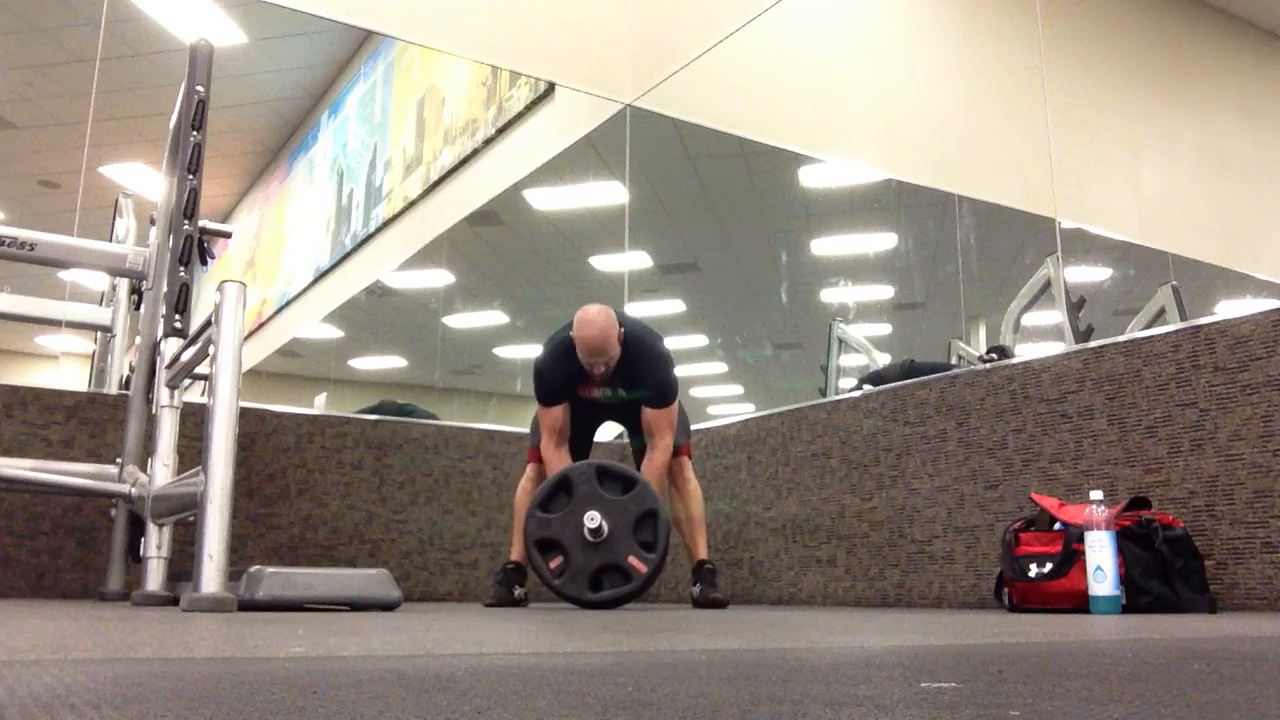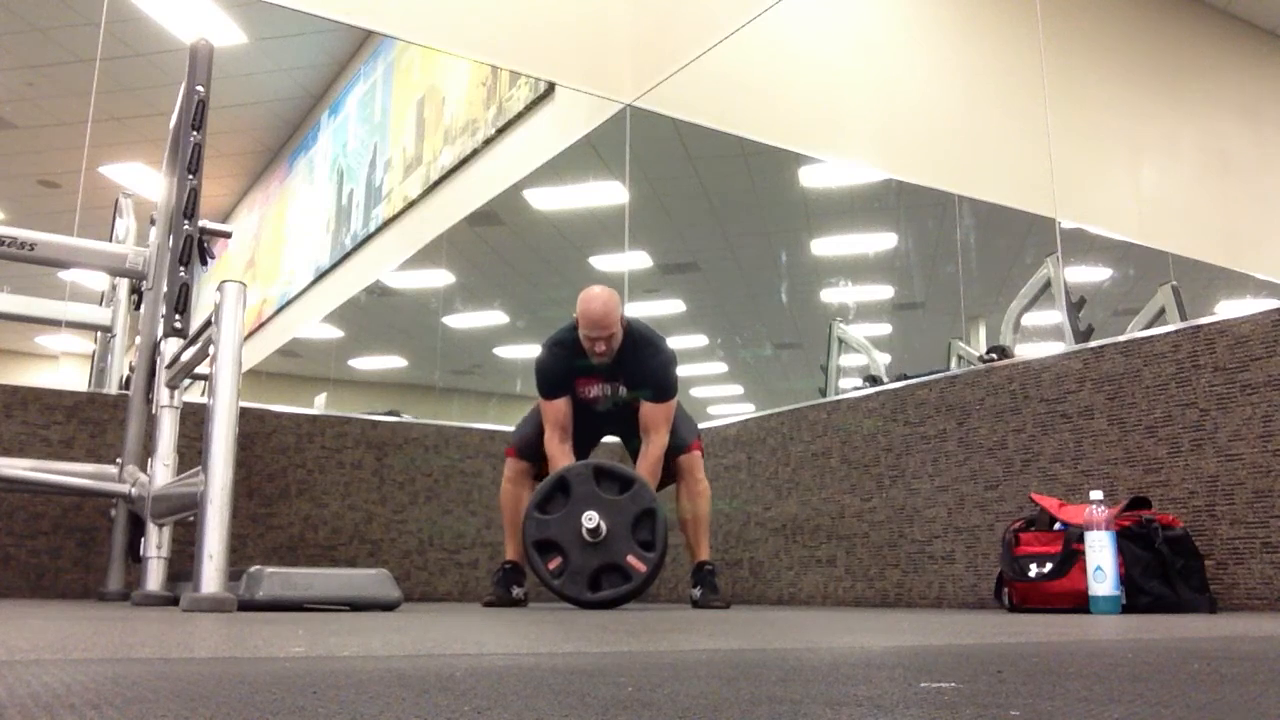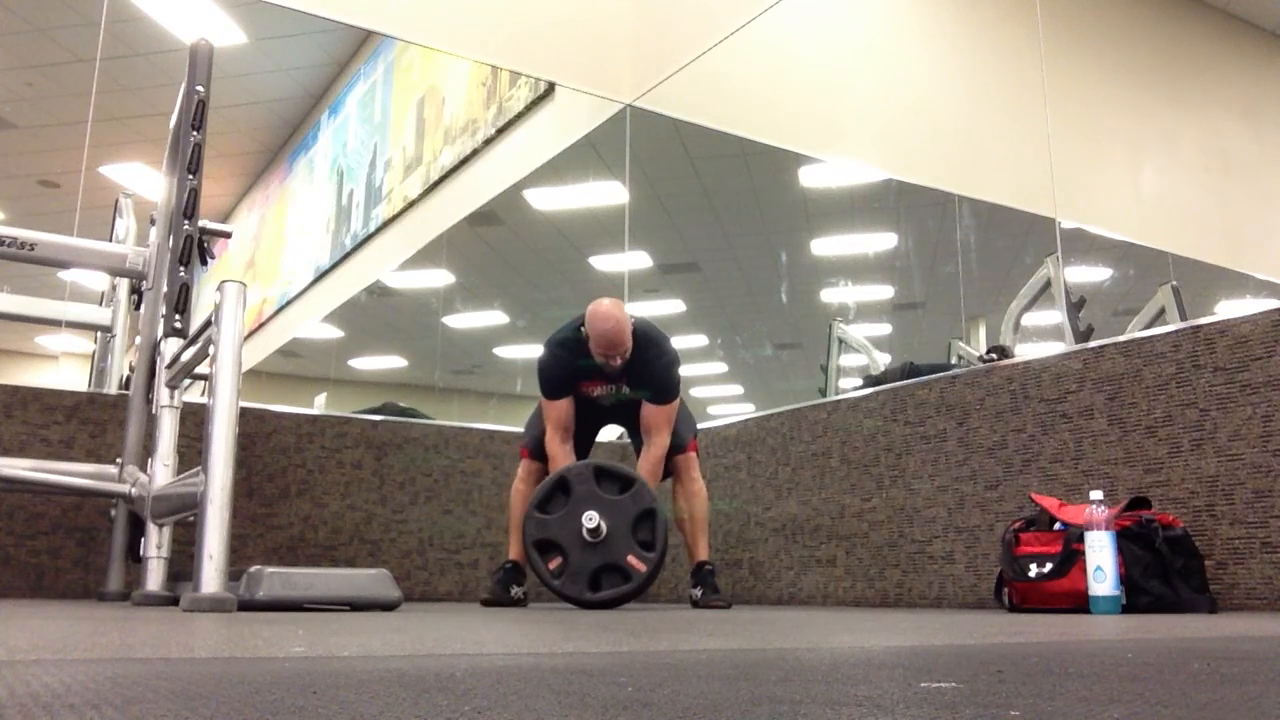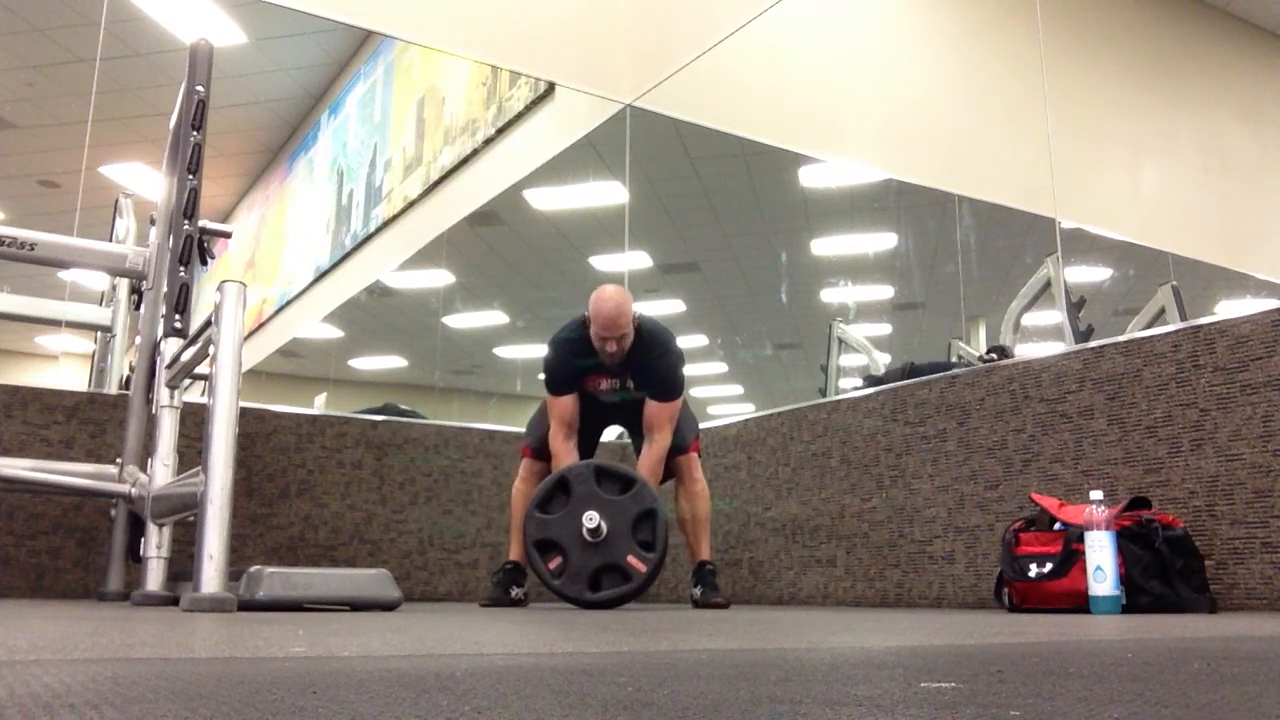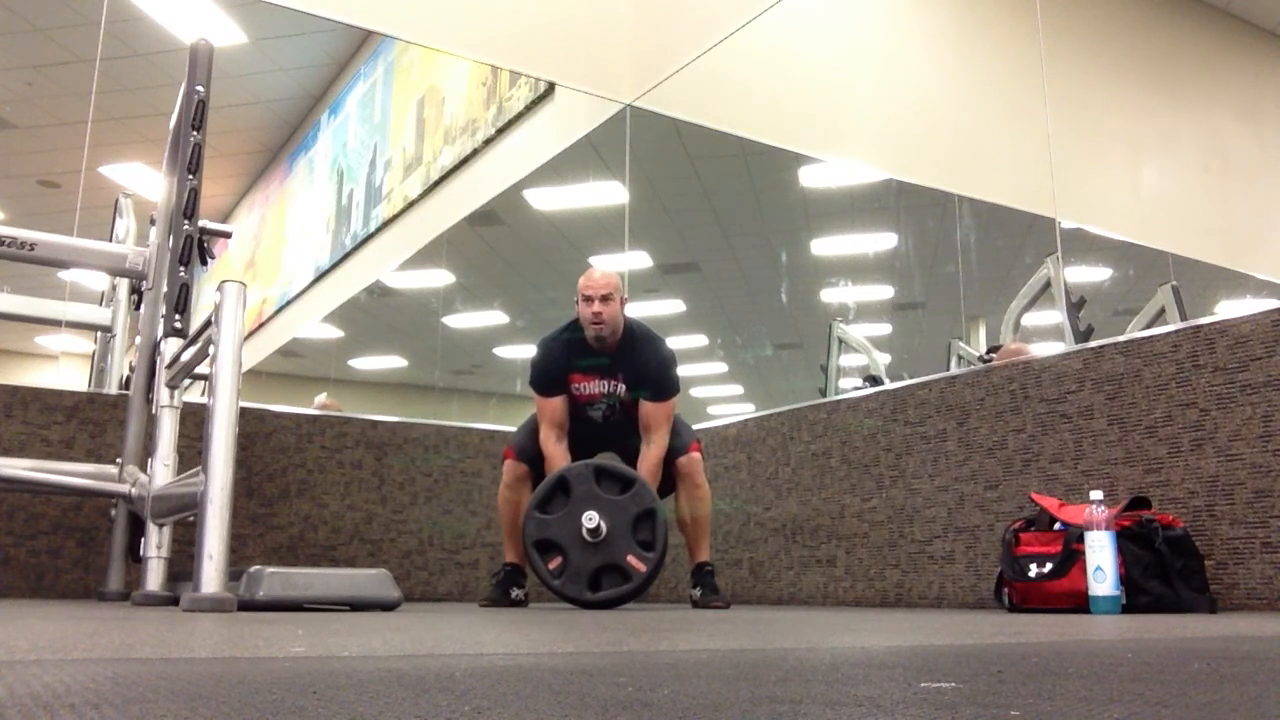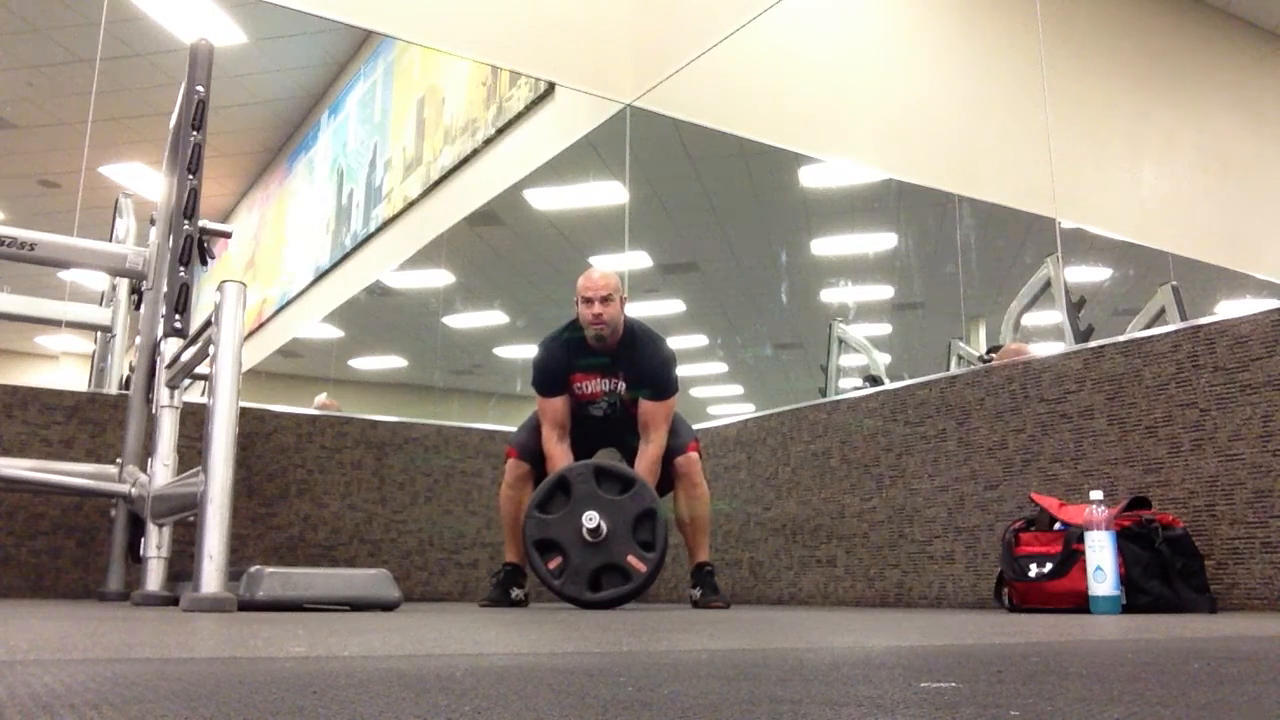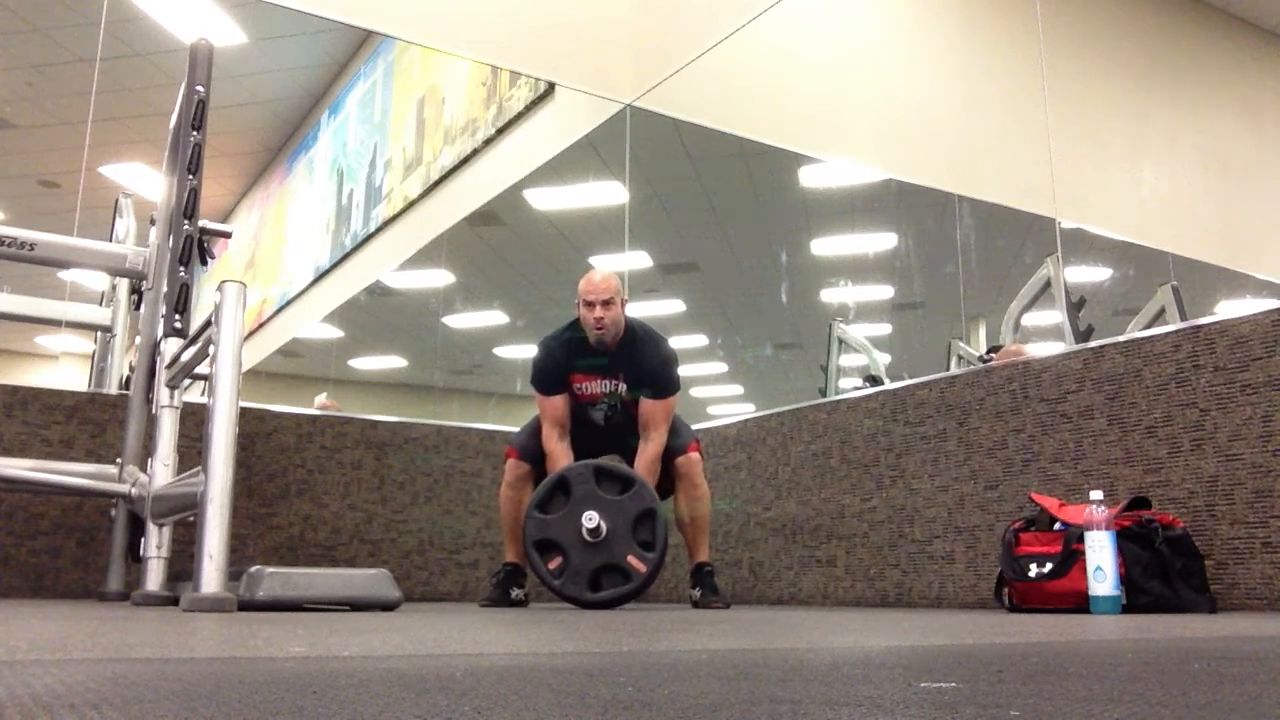
dt=0.7s
person 1, frame 1
left shoulder: (652, 356)
right shoulder: (551, 362)
left elbow: (660, 445)
right elbow: (554, 444)
left hip: (640, 396)
right hip: (578, 398)
left knee: (679, 463)
right knee: (537, 467)
left ankle: (703, 574)
right ankle: (513, 575)
person 1, frame 2
left shoulder: (654, 352)
right shoulder: (555, 354)
left elbow: (654, 439)
right elbow: (558, 438)
left hip: (640, 410)
right hip: (577, 411)
left knee: (690, 462)
right knee: (518, 463)
left ankle: (703, 577)
right ankle: (511, 575)
person 1, frame 3
left shoulder: (658, 352)
right shoulder: (558, 352)
left elbow: (656, 441)
right elbow: (559, 437)
left hip: (645, 401)
right hip: (578, 401)
left knee: (685, 461)
right knee: (531, 464)
left ankle: (703, 576)
right ankle: (511, 575)
person 1, frame 4
left shoulder: (662, 348)
right shoulder: (564, 347)
left elbow: (657, 438)
right elbow: (563, 434)
left hip: (647, 402)
right hip: (584, 401)
left knee: (688, 461)
right knee: (532, 463)
left ankle: (704, 575)
right ankle: (512, 575)
person 1, frame 5
left shoulder: (653, 352)
right shoulder: (553, 351)
left elbow: (654, 439)
right elbow: (553, 434)
left hip: (636, 422)
right hip: (575, 422)
left knee: (690, 463)
right knee: (515, 466)
left ankle: (703, 577)
right ankle: (512, 577)
person 1, frame 6
left shoulder: (653, 351)
right shoulder: (554, 351)
left elbow: (652, 438)
right elbow: (556, 435)
left hip: (638, 417)
right hip: (575, 417)
left knee: (687, 462)
right knee: (517, 465)
left ankle: (702, 576)
right ankle: (512, 576)
person 1, frame 7
left shoulder: (654, 351)
right shoulder: (554, 350)
left elbow: (652, 436)
right elbow: (556, 433)
left hip: (636, 422)
right hip: (578, 422)
left knee: (689, 462)
right knee: (517, 465)
left ankle: (702, 576)
right ankle: (511, 576)
